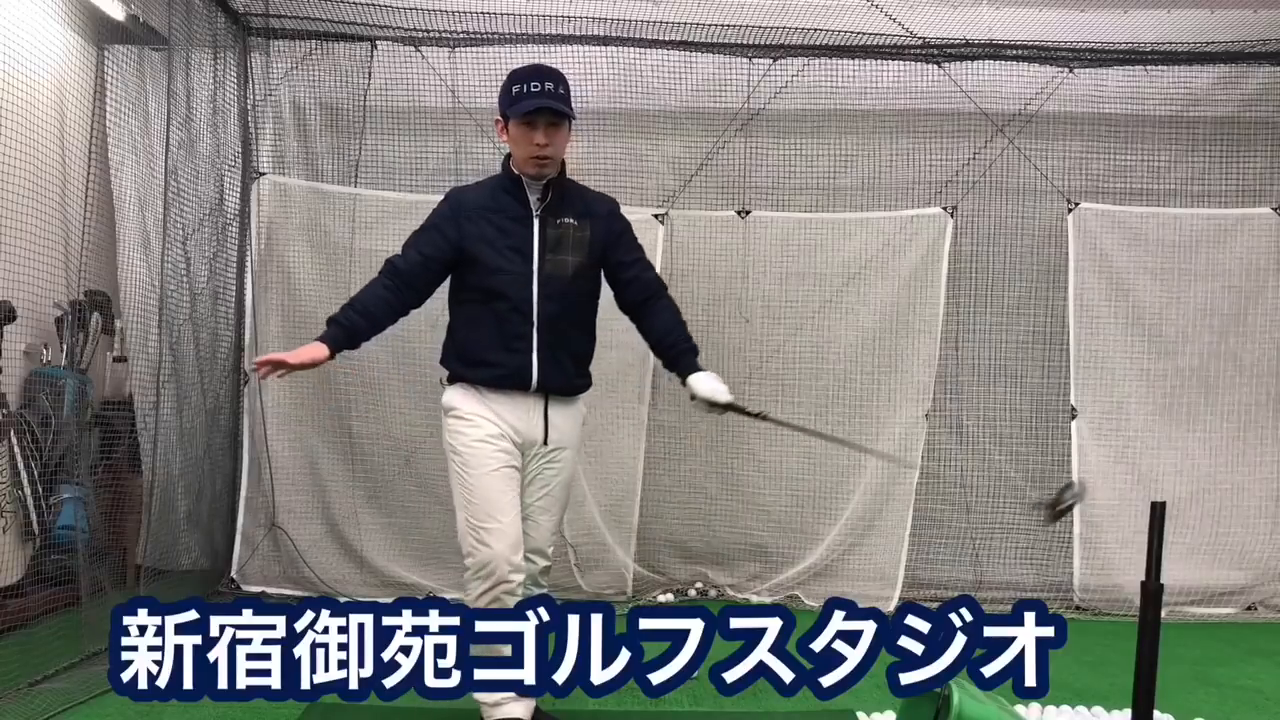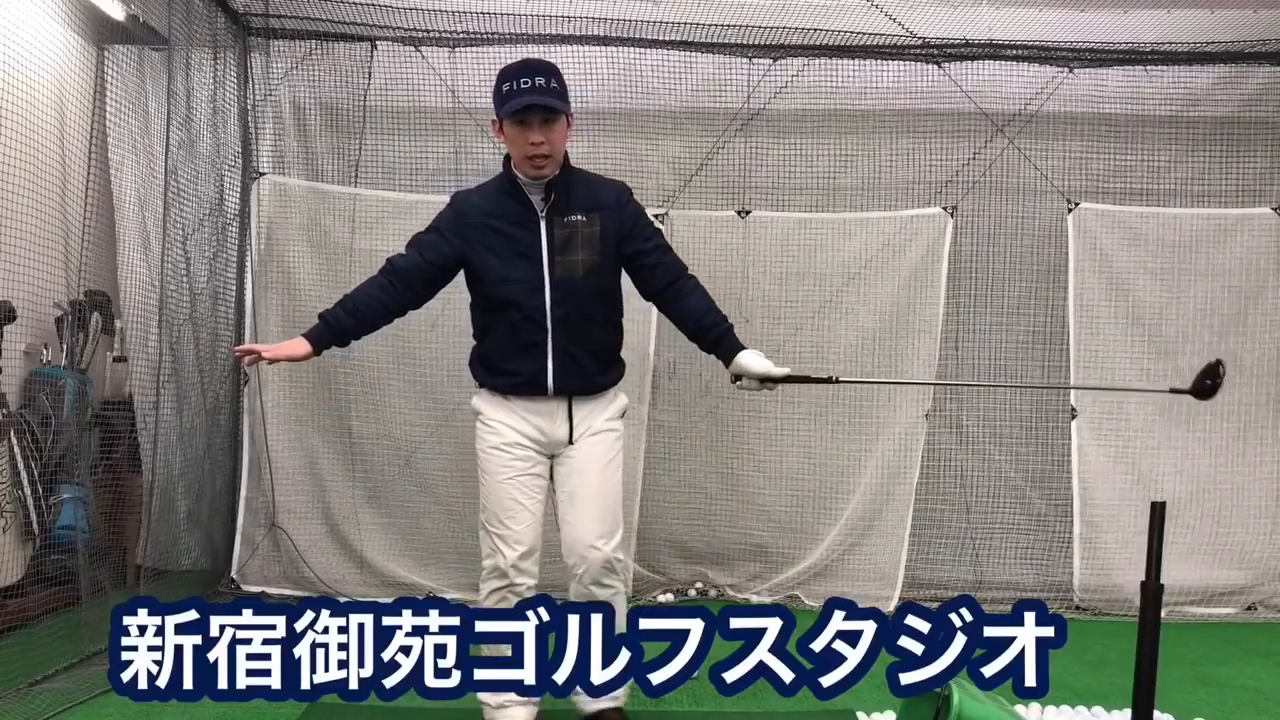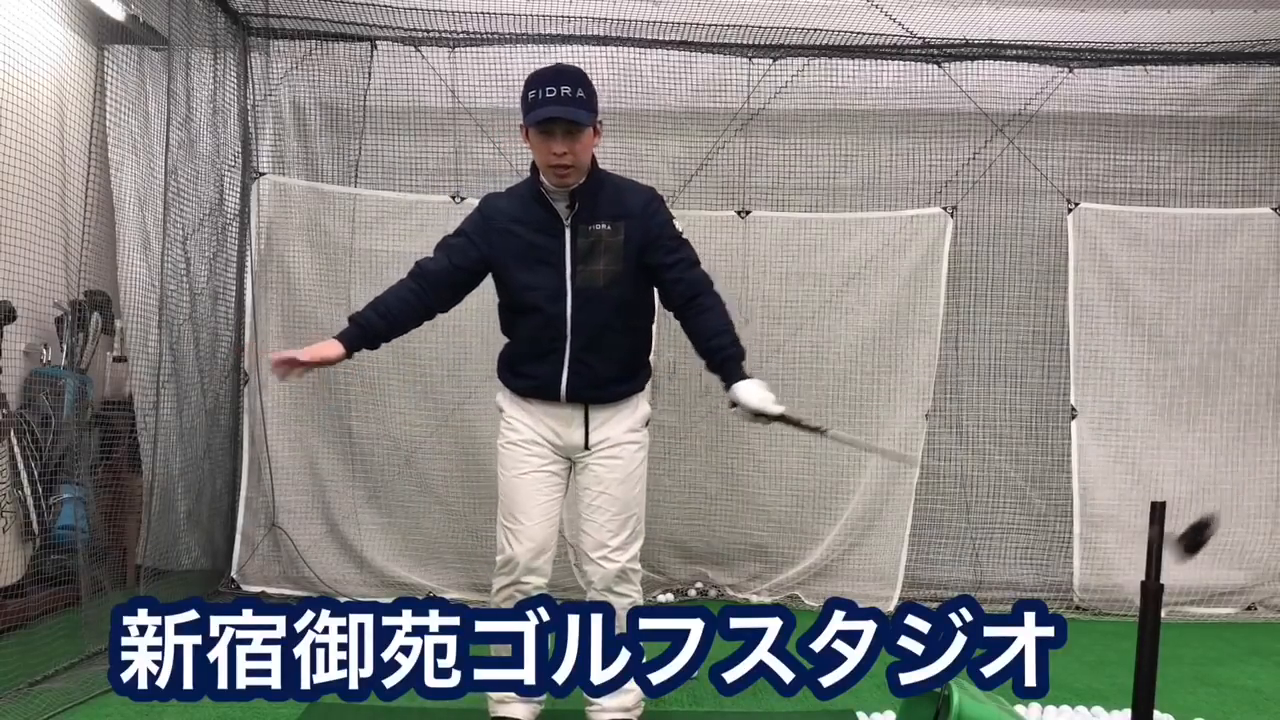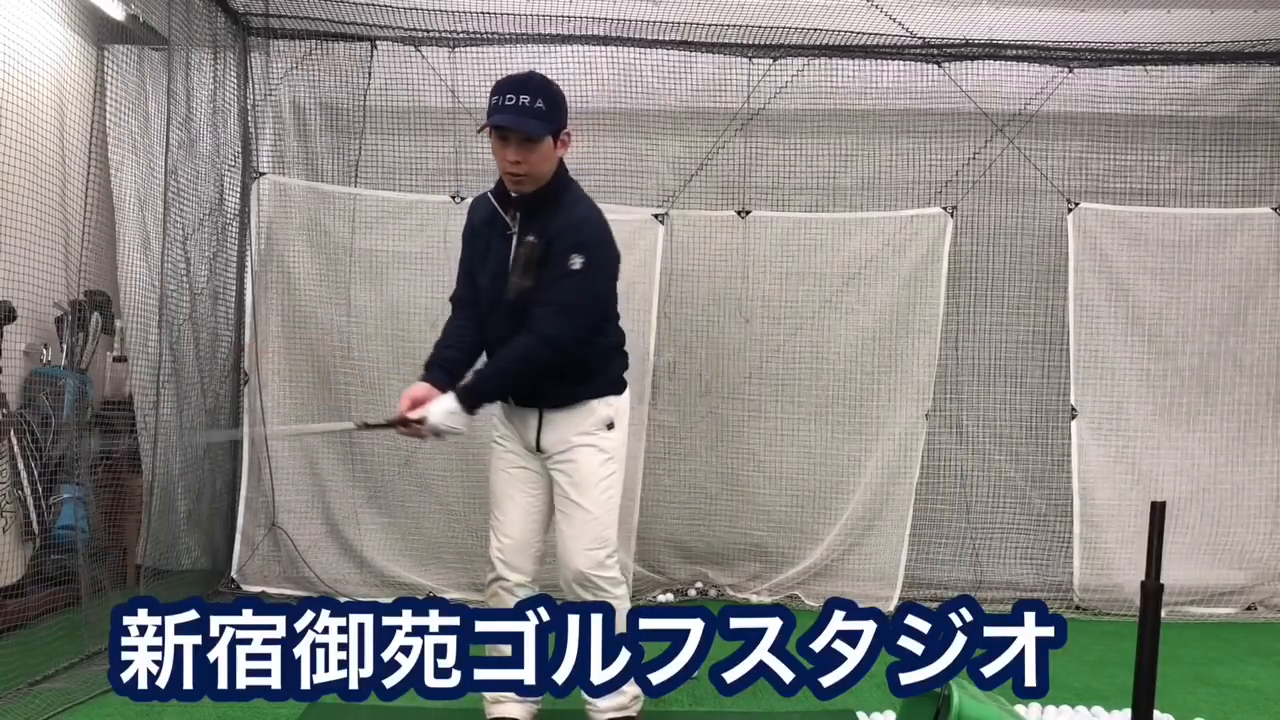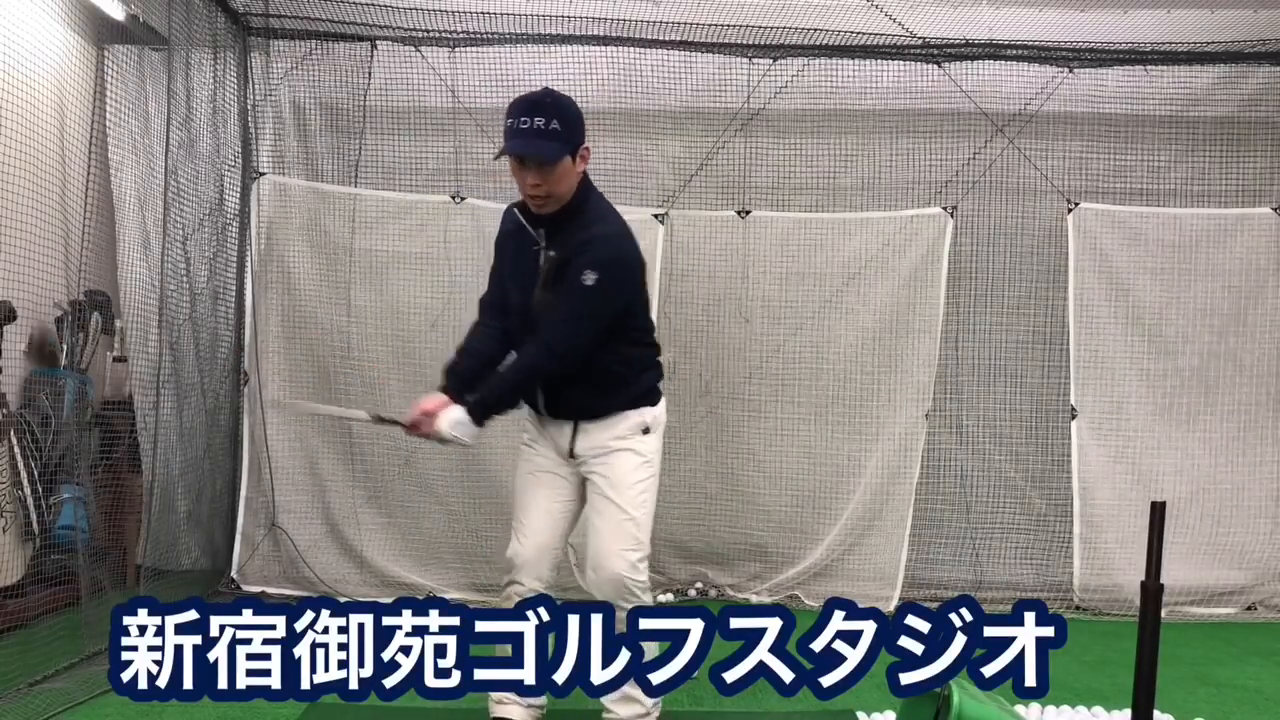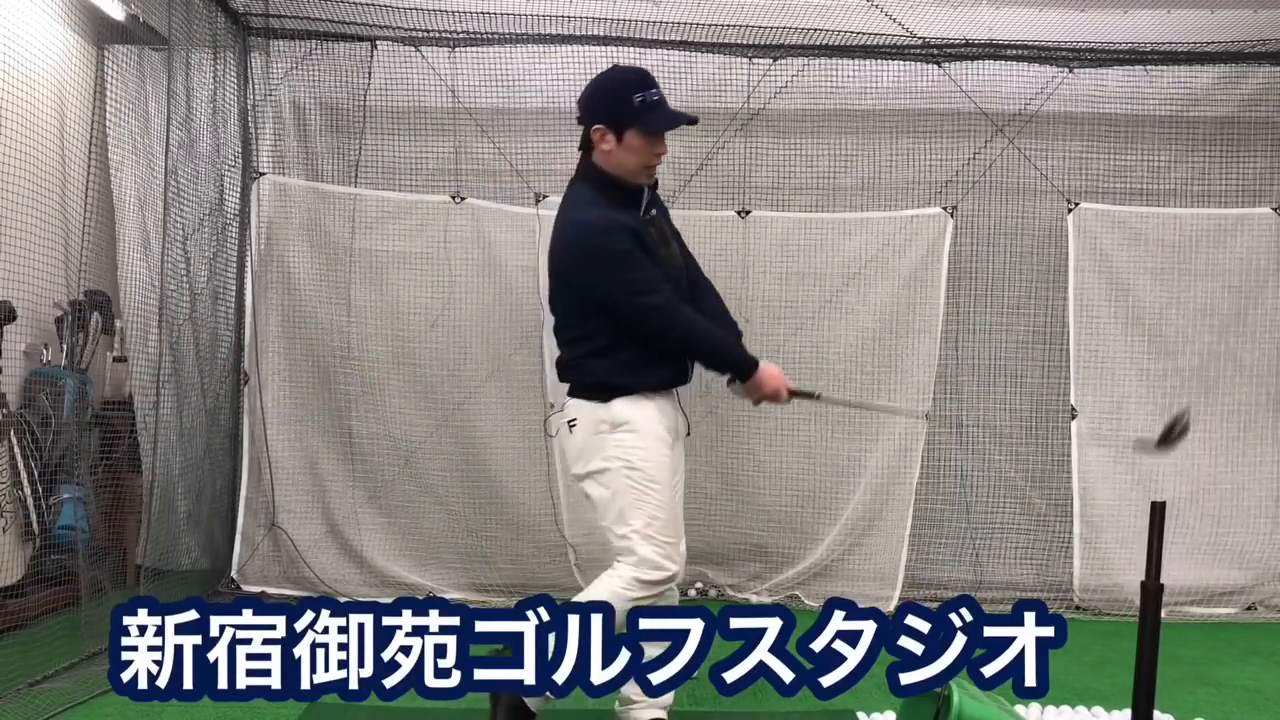
dt=0.5s
person 1, frame 1
left shoulder: (598, 215)
right shoulder: (466, 208)
left elbow: (645, 295)
right elbow: (402, 281)
left wrist: (691, 368)
right wrist: (330, 342)
left hip: (560, 412)
right hip: (479, 407)
left knee: (533, 564)
right knee: (494, 563)
person 1, frame 2
left shoulder: (608, 202)
right shoulder: (472, 213)
left elbow: (670, 282)
right elbow: (400, 281)
left wrist: (733, 350)
right wrist: (314, 338)
left hip: (594, 409)
right hip: (508, 413)
left knee: (597, 554)
right knee: (508, 568)
person 1, frame 3
left shoulder: (638, 208)
right shoulder: (500, 215)
left elbow: (691, 294)
right elbow: (432, 282)
left wrist: (736, 375)
right wrist: (348, 340)
left hip: (616, 416)
right hip: (529, 414)
left knee: (612, 567)
right knee: (520, 564)
person 1, frame 4
left shoulder: (581, 226)
right shoulder: (484, 215)
left elbow: (549, 338)
right elbow: (468, 312)
left wrist: (460, 400)
right wrist: (434, 381)
left hip: (584, 414)
right hip: (511, 416)
left knee: (589, 566)
right knee: (508, 568)
person 1, frame 5
left shoulder: (605, 241)
right shoulder: (515, 228)
left elbow: (553, 351)
right elbow: (495, 321)
left wrist: (471, 411)
right wrist: (449, 389)
left hip: (621, 425)
right hip: (548, 425)
left knee: (615, 573)
right knee: (526, 566)
person 1, frame 6
left shoulder: (644, 201)
right shoulder: (587, 227)
left elbow: (694, 288)
right elbow: (665, 318)
left wrist: (742, 362)
right wrist: (749, 367)
left hip: (658, 406)
right hip: (615, 415)
left knee: (664, 568)
right knee: (650, 566)
